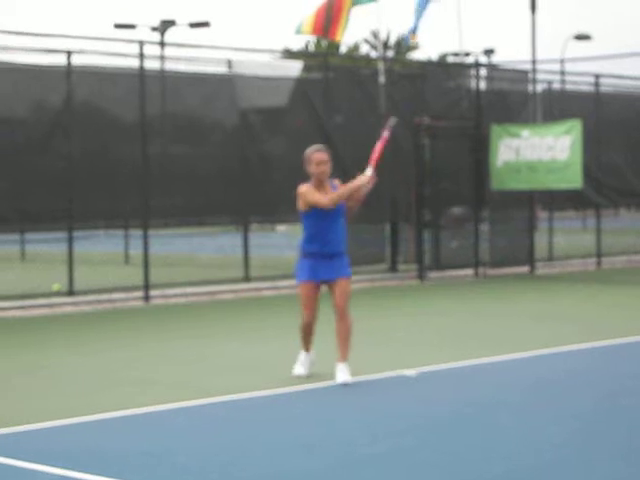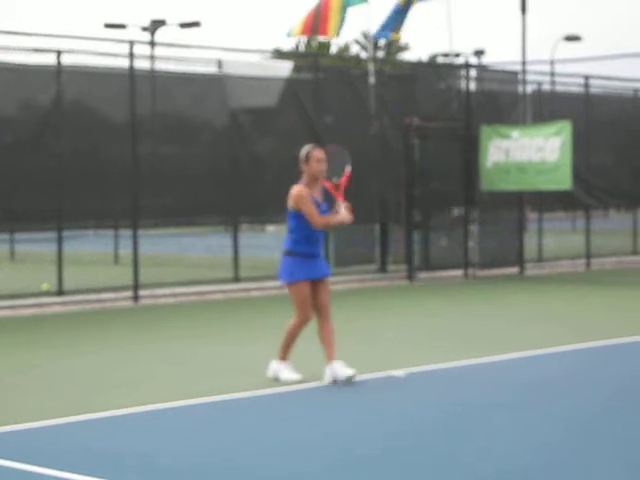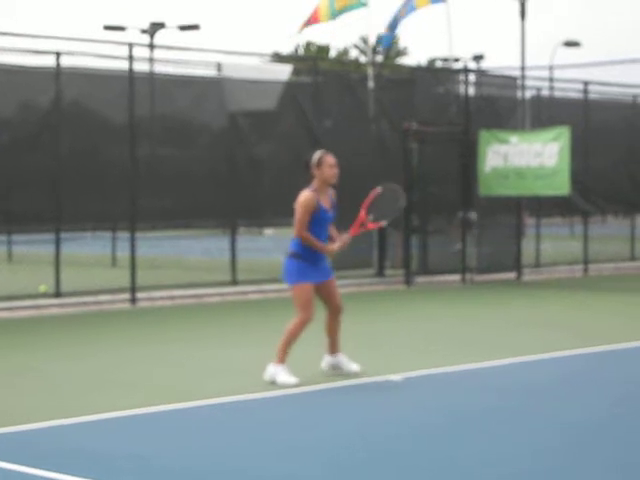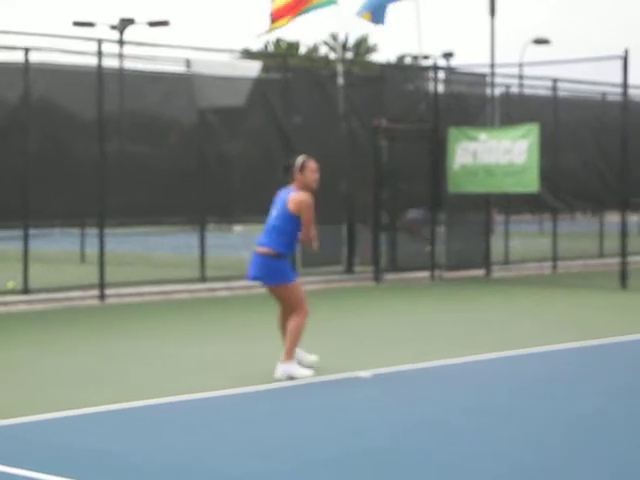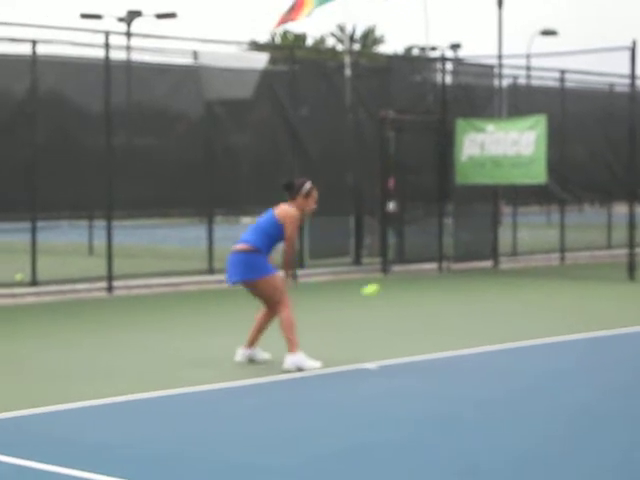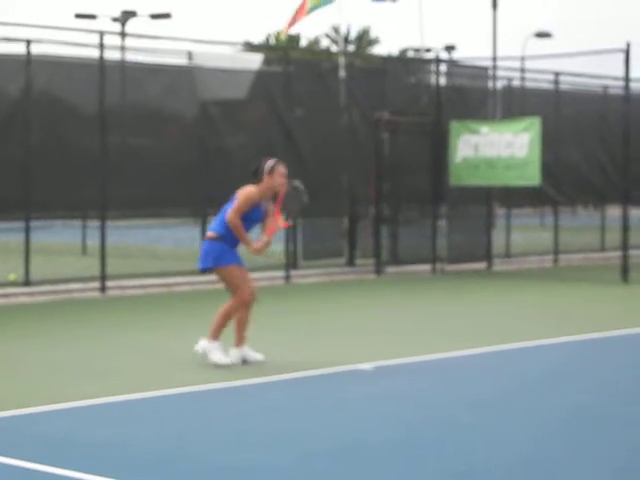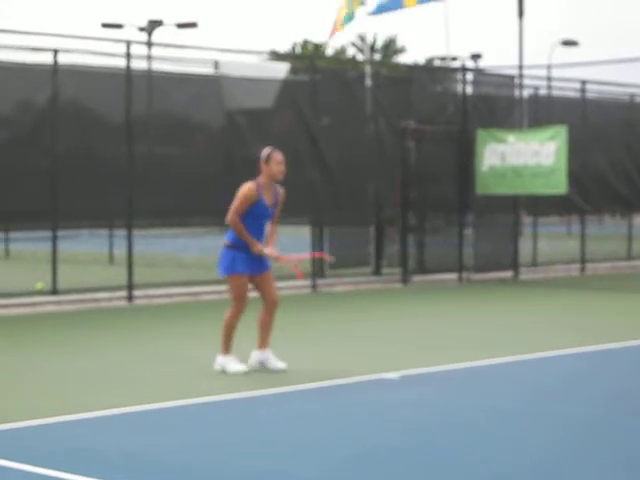
dt=0.4s
person 1, frame 1
left shoulder: (336, 185)
right shoulder: (304, 191)
left elbow: (347, 213)
right elbow: (327, 202)
left wrist: (362, 192)
right wrist: (355, 184)
left hip: (338, 260)
right hip: (311, 261)
left knee: (342, 310)
right knee: (308, 318)
left ankle: (342, 367)
right ankle: (306, 353)
person 1, frame 2
left shoulder: (319, 188)
right shoulder: (299, 191)
right elbow: (318, 223)
left wrist: (338, 214)
right wrist: (342, 219)
left hip: (316, 260)
right hip: (296, 261)
left knee: (324, 312)
right knee: (304, 316)
left ankle: (333, 366)
right ankle: (279, 363)
person 1, frame 3
left shoulder: (331, 194)
right shoulder: (307, 197)
right elbow: (299, 233)
left wrist: (338, 238)
right wrist: (326, 248)
left hip: (319, 262)
right hip: (301, 263)
left knee: (336, 308)
right knee: (305, 316)
left ankle: (333, 357)
right ankle: (276, 367)
person 1, frame 4
left shoulder: (284, 192)
right shoulder: (304, 198)
right elbow: (308, 234)
left wrist: (299, 237)
right wrist: (311, 241)
left hip: (263, 258)
right hip: (273, 261)
left knee: (288, 306)
right knee: (300, 311)
left ankle: (291, 352)
right ankle: (286, 364)
person 1, frame 5
left shoulder: (280, 211)
right shoulder: (292, 212)
right elbow: (290, 248)
left wrist: (277, 275)
right wrist: (287, 271)
left hip: (238, 260)
right hip: (250, 258)
left knee: (273, 305)
right knee: (284, 304)
left ankle: (247, 349)
right ankle: (294, 355)
person 1, frame 6
left shoulder: (267, 205)
right shoulder: (251, 192)
left elbow: (266, 236)
right elbow: (231, 217)
left wrist: (263, 242)
right wrist: (249, 244)
left hip: (226, 248)
right hip: (218, 245)
left knee: (249, 296)
right knee: (241, 297)
left ankle: (240, 348)
right ankle: (210, 342)
person 1, frame 7
left shoulder: (279, 193)
right shoulder: (250, 189)
right elbow: (231, 218)
left wrist: (270, 246)
right wrist: (253, 243)
left hip: (256, 254)
right hip: (237, 252)
left knee: (272, 301)
right knee: (239, 305)
left ankle: (261, 353)
right ankle: (224, 356)
